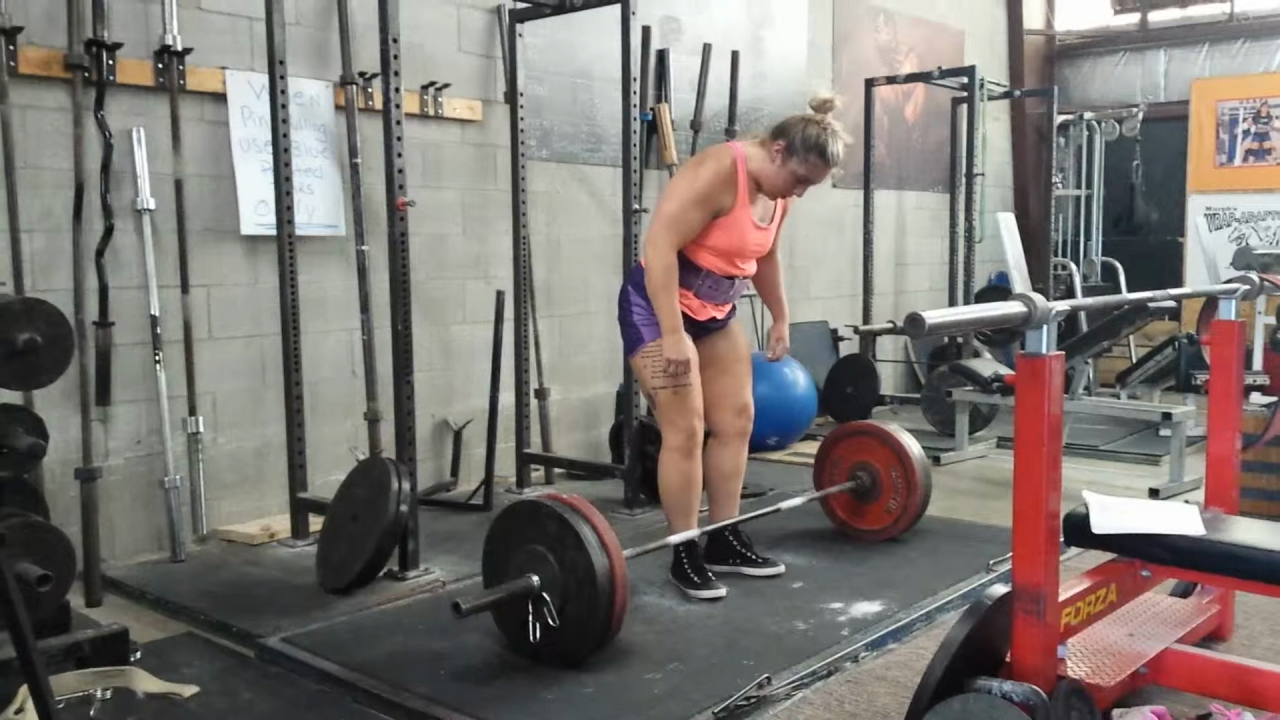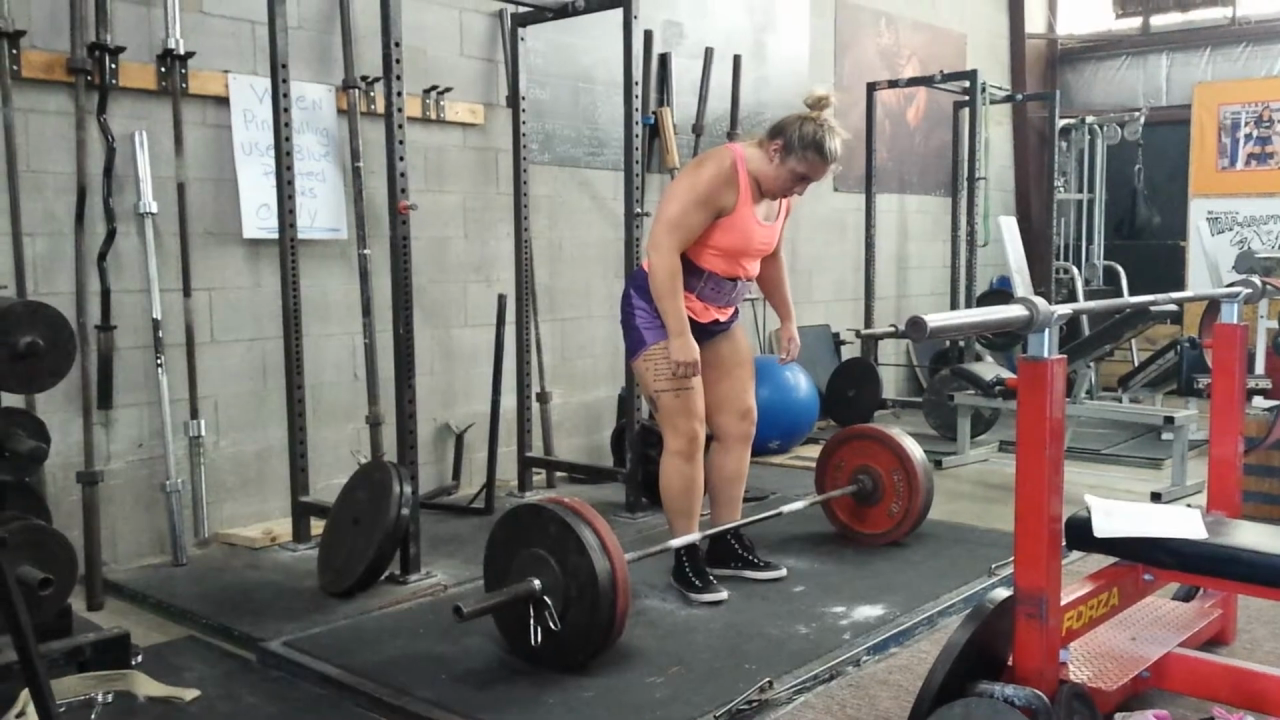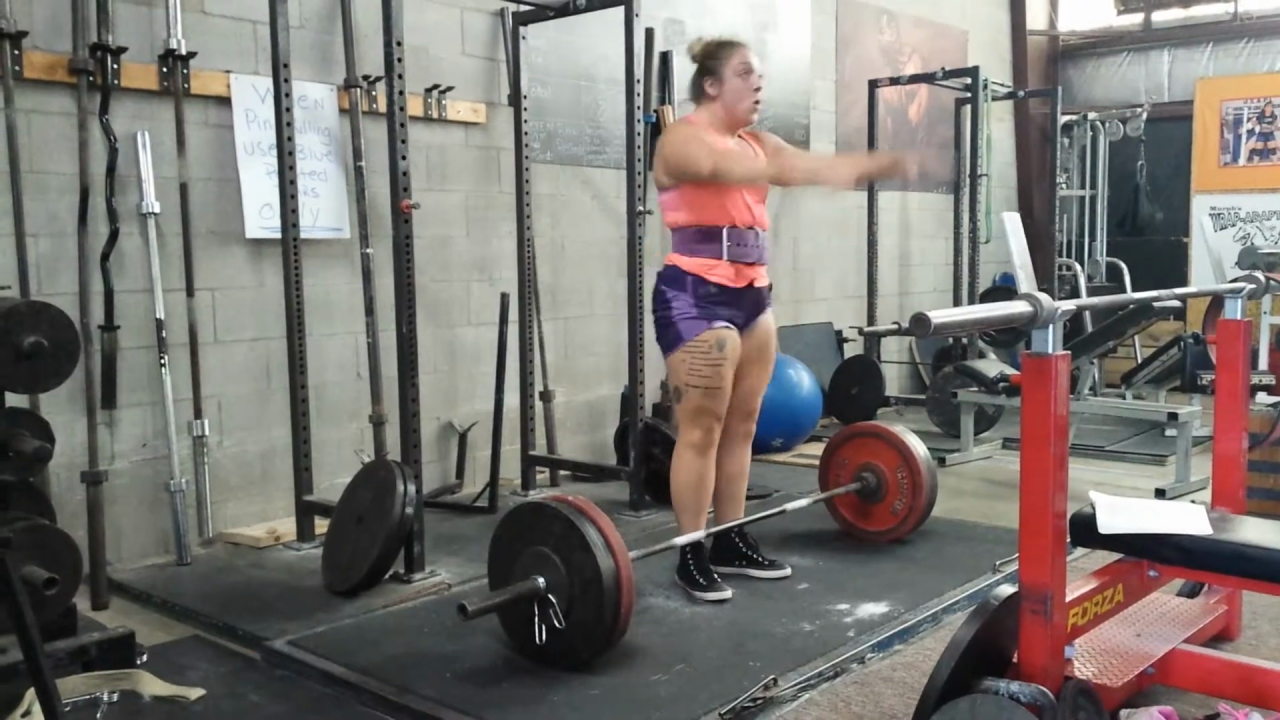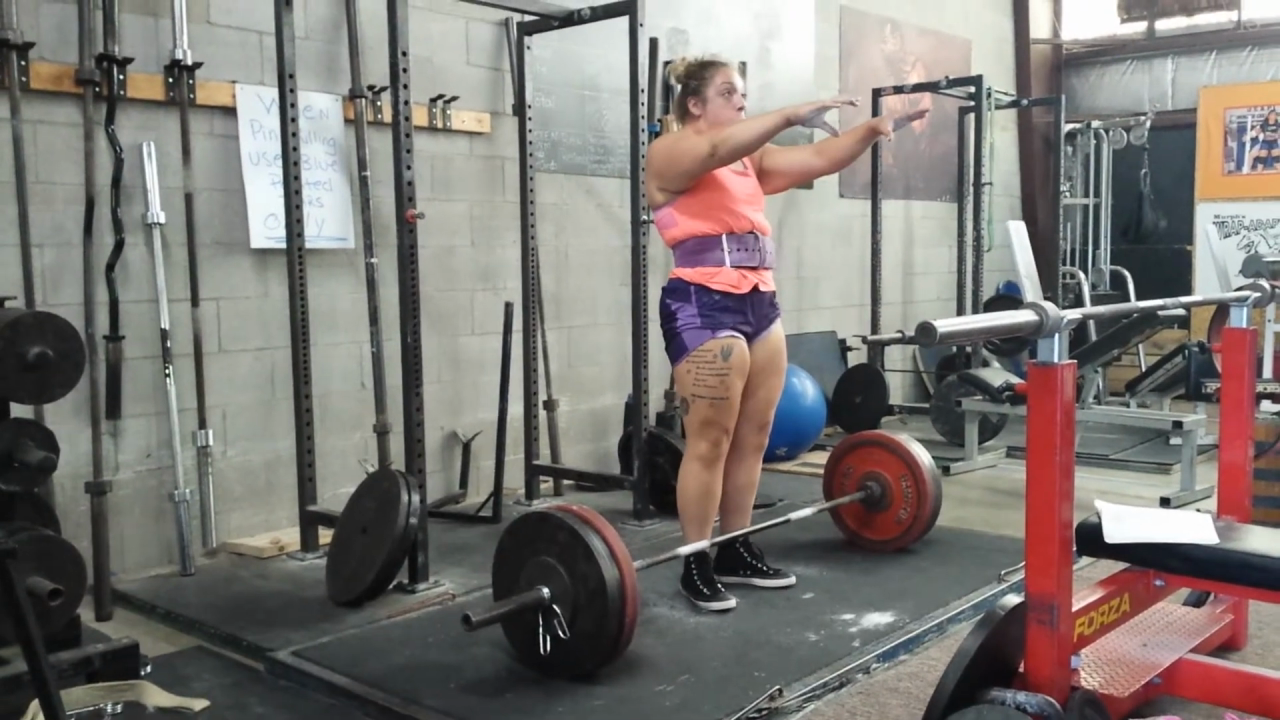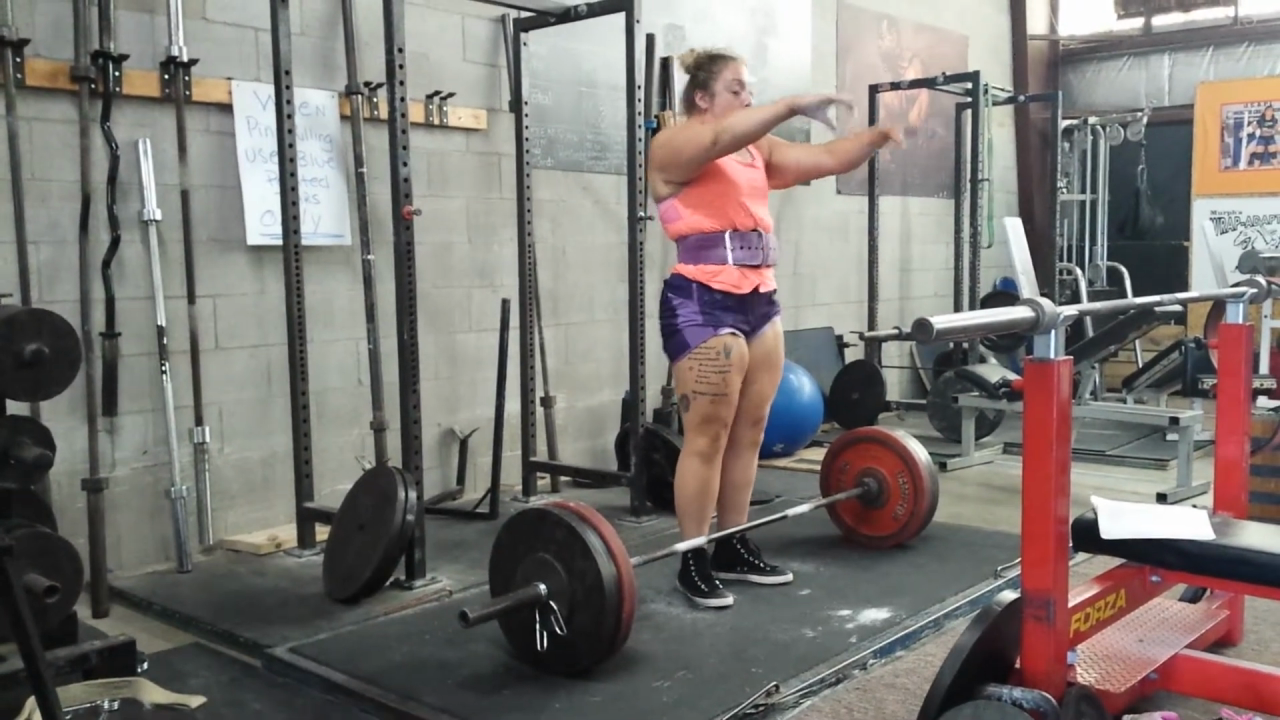
dt=0.7s
person 1, frame 1
left shoulder: (777, 191)
right shoulder: (716, 173)
right elbow: (659, 246)
left wrist: (780, 318)
right wrist: (673, 334)
left hip: (715, 313)
right hip: (657, 307)
left knee: (736, 420)
right knee: (685, 430)
left ankle: (725, 539)
right ankle: (684, 555)
person 1, frame 2
left shoulder: (779, 190)
right shoulder: (716, 174)
left elbow: (768, 257)
right elbow: (662, 249)
left wrist: (787, 319)
right wrist: (679, 335)
left hip: (719, 315)
right hip: (661, 310)
left knee: (739, 424)
right knee: (687, 434)
left ankle: (726, 543)
right ankle: (686, 558)
person 1, frame 3
left shoulder: (756, 141)
right shoulder: (683, 137)
left elbow: (820, 167)
right elbow: (725, 167)
left wrist: (883, 165)
right wrist: (806, 173)
left hip: (751, 295)
right hip: (694, 295)
left knee: (741, 425)
right knee: (701, 429)
left ankle: (730, 542)
right ankle: (691, 555)
person 1, frame 4
left shoulder: (749, 159)
right shoulder: (669, 152)
left elbow: (817, 159)
right elbow: (718, 148)
left wrist: (871, 130)
right wrist: (792, 114)
left hip: (759, 303)
right hip: (704, 305)
left knee: (752, 437)
right knee: (710, 441)
left ankle: (737, 551)
right ankle: (695, 565)
person 1, frame 5
left shoulder: (756, 150)
right shoulder: (673, 145)
left elbow: (822, 160)
right elbow: (719, 138)
left wrist: (879, 135)
right wrist: (792, 106)
left hip: (756, 302)
right hip: (700, 306)
left knee: (747, 434)
right knee: (708, 438)
left ankle: (733, 546)
right ankle: (695, 560)
